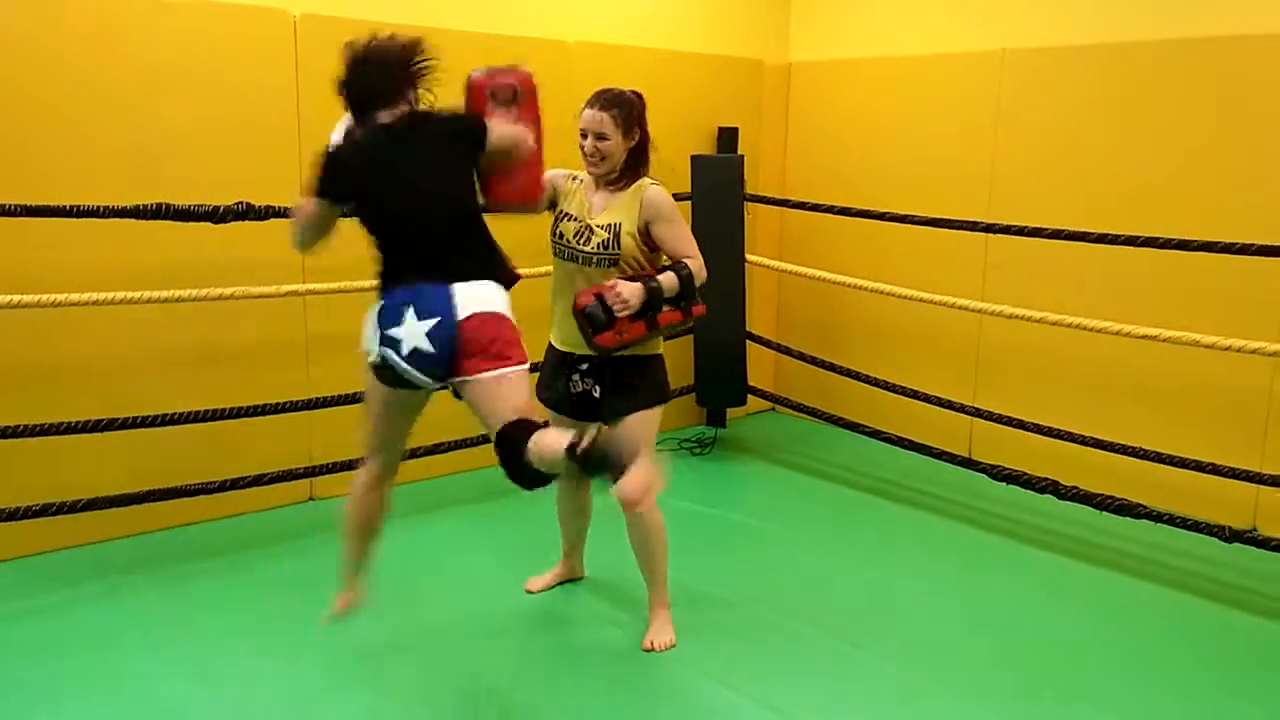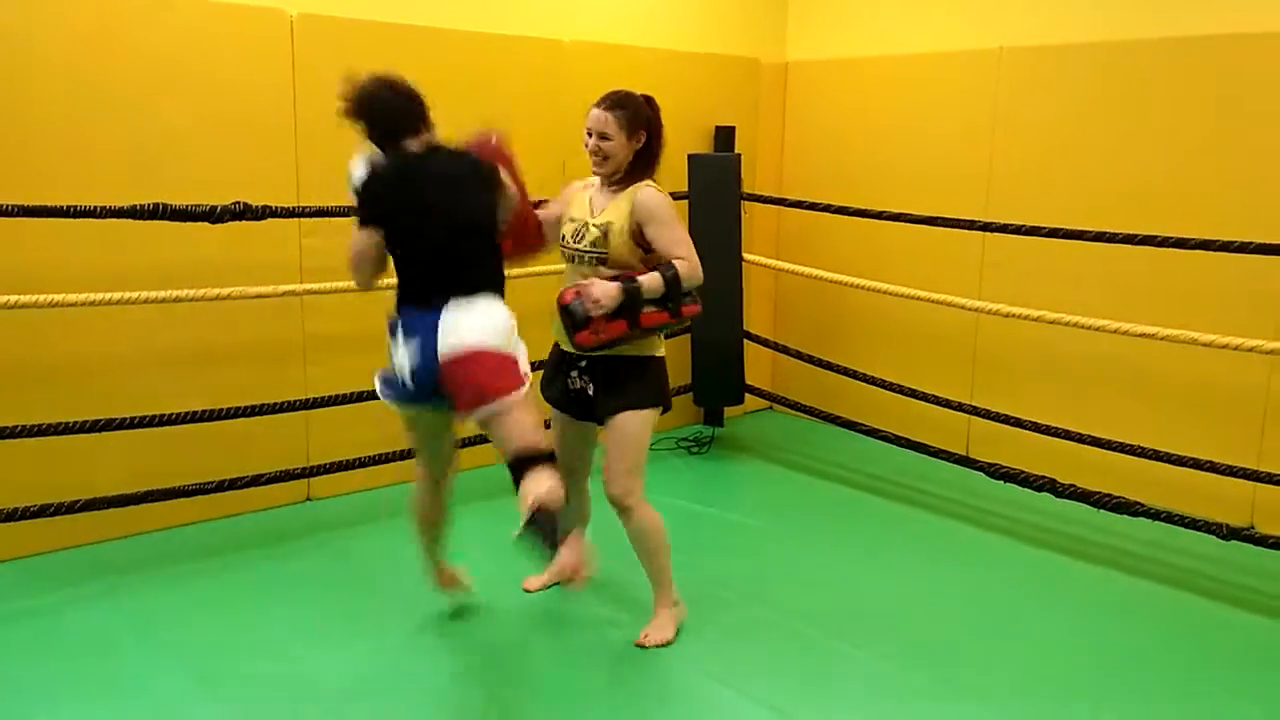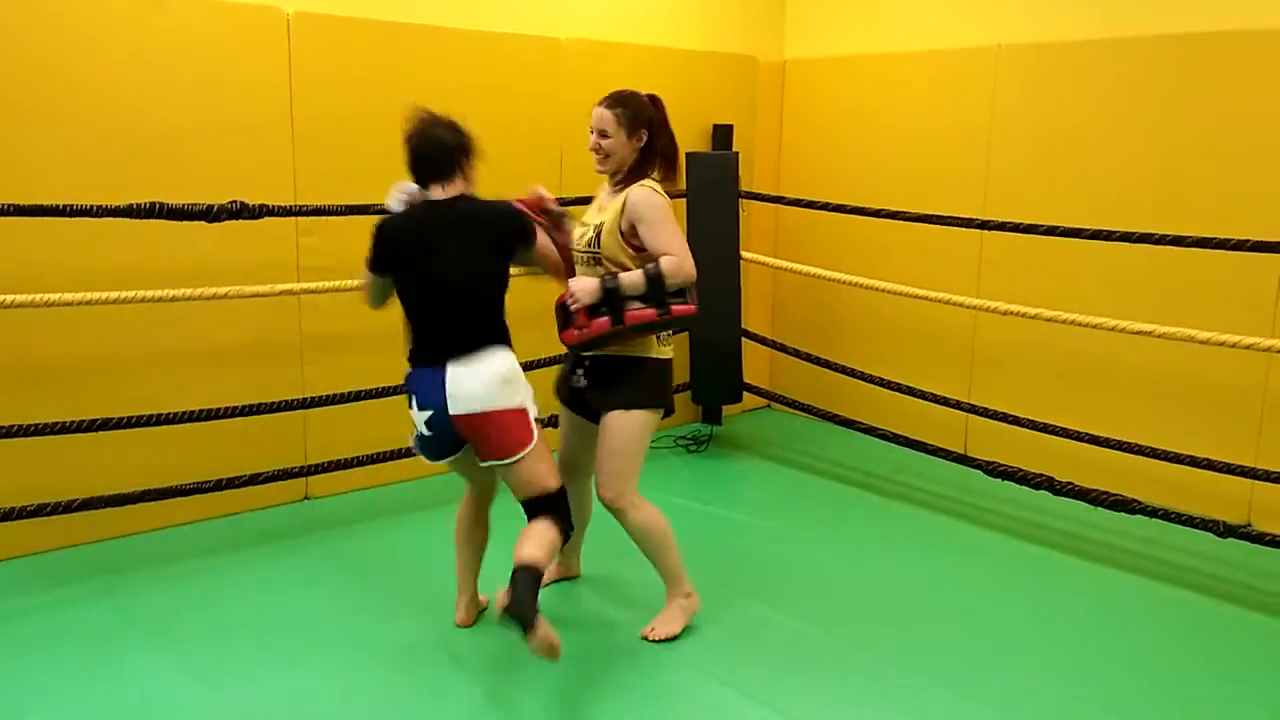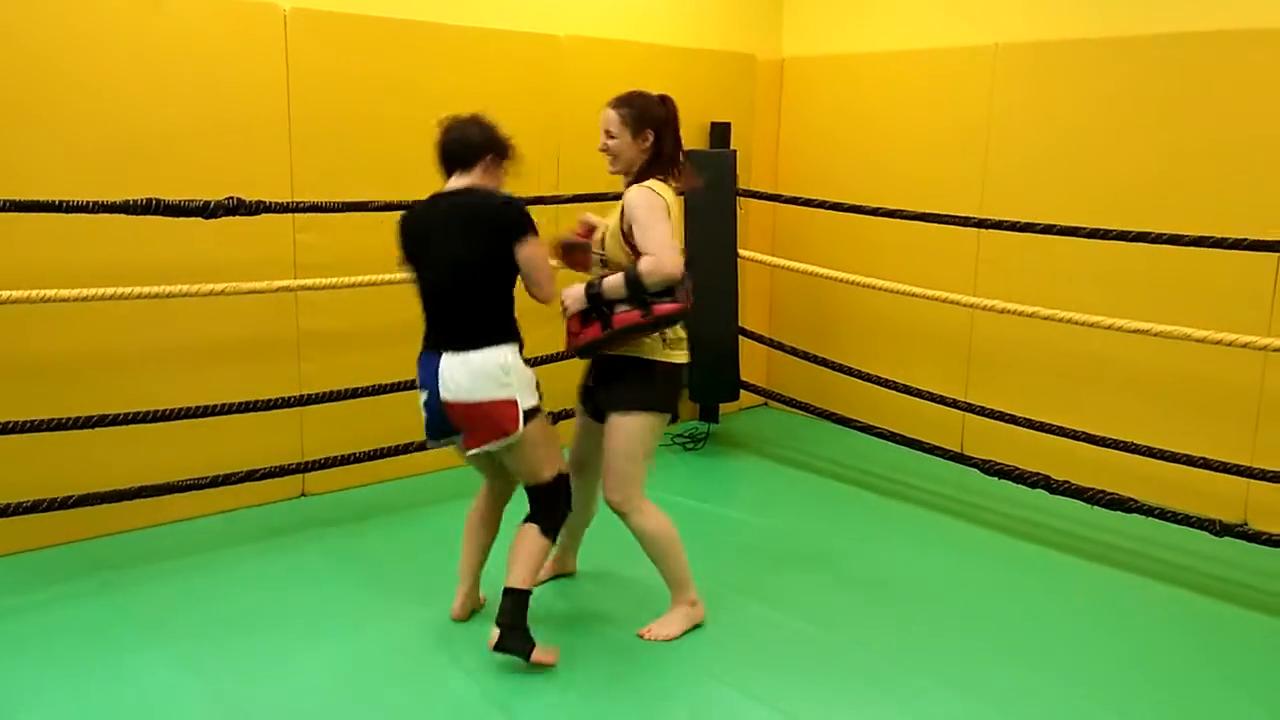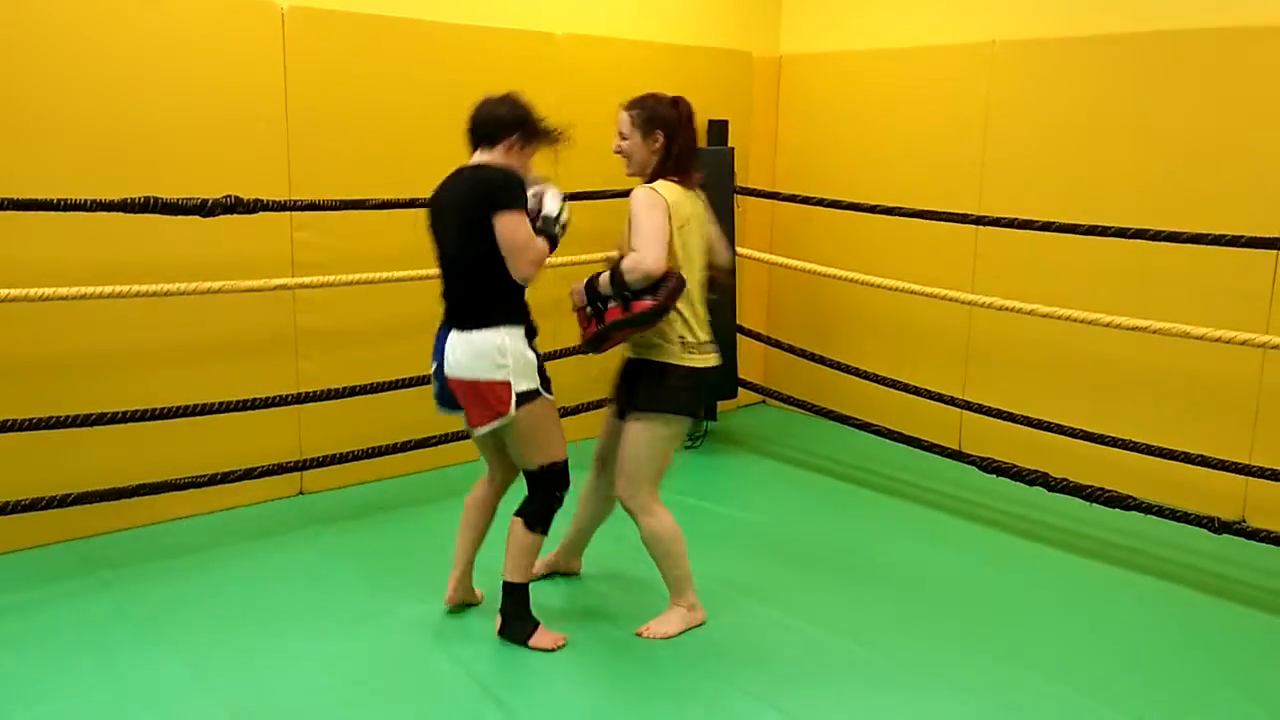
dt=0.1s
person 1, frame 1
left shoulder: (348, 157)
right shoulder: (445, 128)
left elbow: (303, 238)
right elbow: (522, 144)
left hip: (405, 318)
right hip: (477, 307)
left knee: (379, 467)
right knee: (524, 447)
left ankle: (350, 585)
right ankle: (596, 451)
person 1, frame 2
left shoulder: (382, 181)
right shoulder: (473, 164)
left elbow: (364, 271)
right elbow: (513, 208)
left wrist: (364, 192)
left hip: (418, 337)
right hip: (482, 328)
left knee: (434, 467)
right knee: (534, 462)
left ankle: (438, 571)
right ankle: (555, 518)
person 1, frame 3
left shoulder: (394, 230)
right shoulder: (502, 218)
left elbow: (375, 301)
right elbow: (556, 265)
left hip: (430, 389)
right hip: (489, 378)
left knee: (480, 485)
right knee: (549, 506)
left ankle: (466, 601)
right ankle: (522, 597)
person 1, frame 4
left shoulder: (415, 219)
right shoulder: (498, 208)
right elbow: (546, 292)
right wrist: (537, 249)
left hip: (442, 370)
right hip: (490, 368)
left knee: (498, 480)
right knee: (551, 496)
left ankle: (465, 593)
right ankle: (511, 628)
person 1, frame 5
left shoulder: (446, 192)
right shoulder: (501, 183)
right elbow: (524, 268)
right wrist: (548, 222)
left hip: (456, 348)
right hip: (496, 348)
left knee: (500, 467)
right knee: (548, 481)
left ankle: (459, 582)
right ankle: (513, 615)
person 2, frame 1
left shoulder: (649, 197)
right shoulder: (563, 184)
left elbow: (696, 267)
left wrist: (648, 288)
left hip: (632, 362)
right hip: (567, 357)
left knee: (633, 490)
right knee: (568, 471)
left ankle: (660, 608)
right ankle: (570, 562)
person 2, frame 2
left shoulder: (647, 198)
right shoulder: (582, 190)
left elbow: (691, 271)
left wrist: (623, 288)
left hip: (632, 362)
right hip: (576, 357)
left knee: (623, 492)
right knee: (567, 470)
left ankle: (668, 601)
right ankle: (569, 561)
person 2, frame 3
left shoulder: (644, 197)
right shoulder: (605, 193)
left elbow: (682, 268)
left wrist: (607, 285)
left hip: (635, 363)
right hip: (590, 356)
left knee: (615, 492)
right knee: (570, 467)
left ankle: (681, 593)
right ankle: (567, 561)
person 2, frame 4
left shoulder: (643, 196)
right shoulder: (654, 191)
left elbow: (667, 267)
left wrist: (593, 290)
right wrist: (603, 239)
left hip: (646, 363)
right hip: (624, 357)
left knee: (622, 494)
right knee: (582, 466)
left ankle: (687, 601)
right ankle: (563, 556)
person 2, frame 5
left shoulder: (649, 196)
right shoulder: (691, 196)
left elbow: (649, 265)
right elbow: (722, 262)
left wrist: (594, 286)
left hip: (668, 367)
right hip: (657, 360)
left knee: (636, 495)
right knee: (606, 463)
left ankle: (687, 602)
right ankle: (567, 555)
